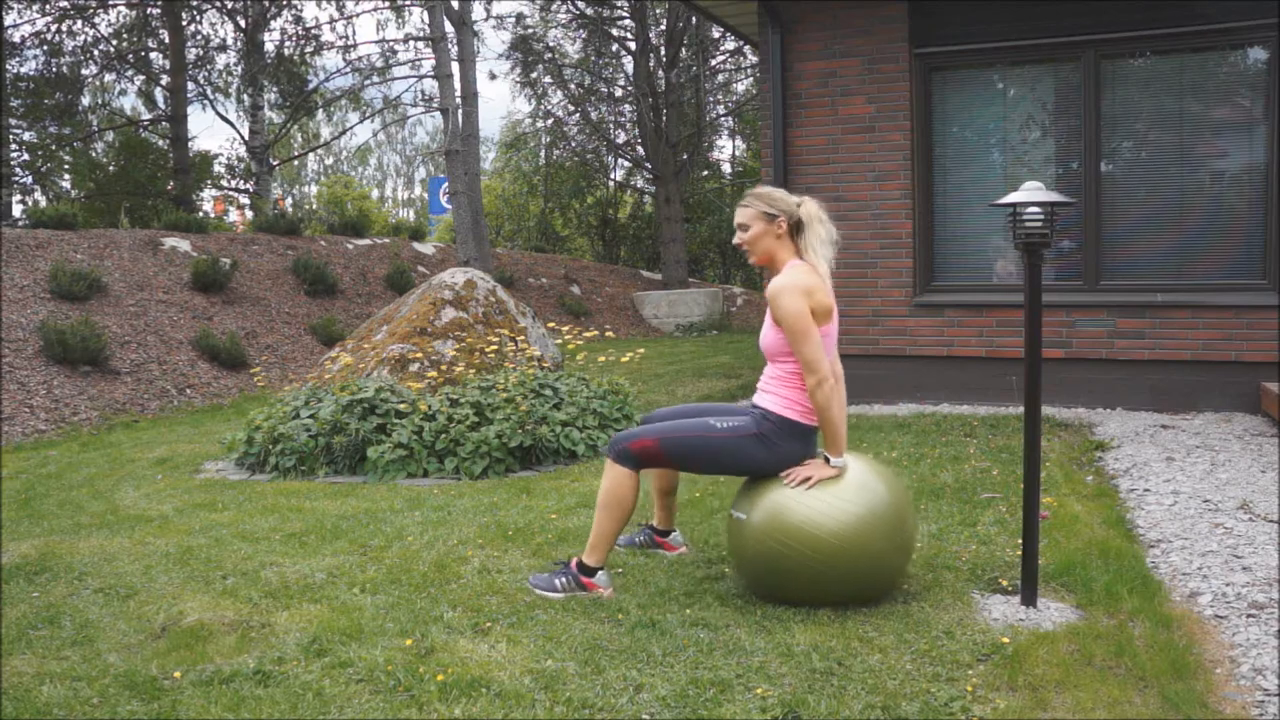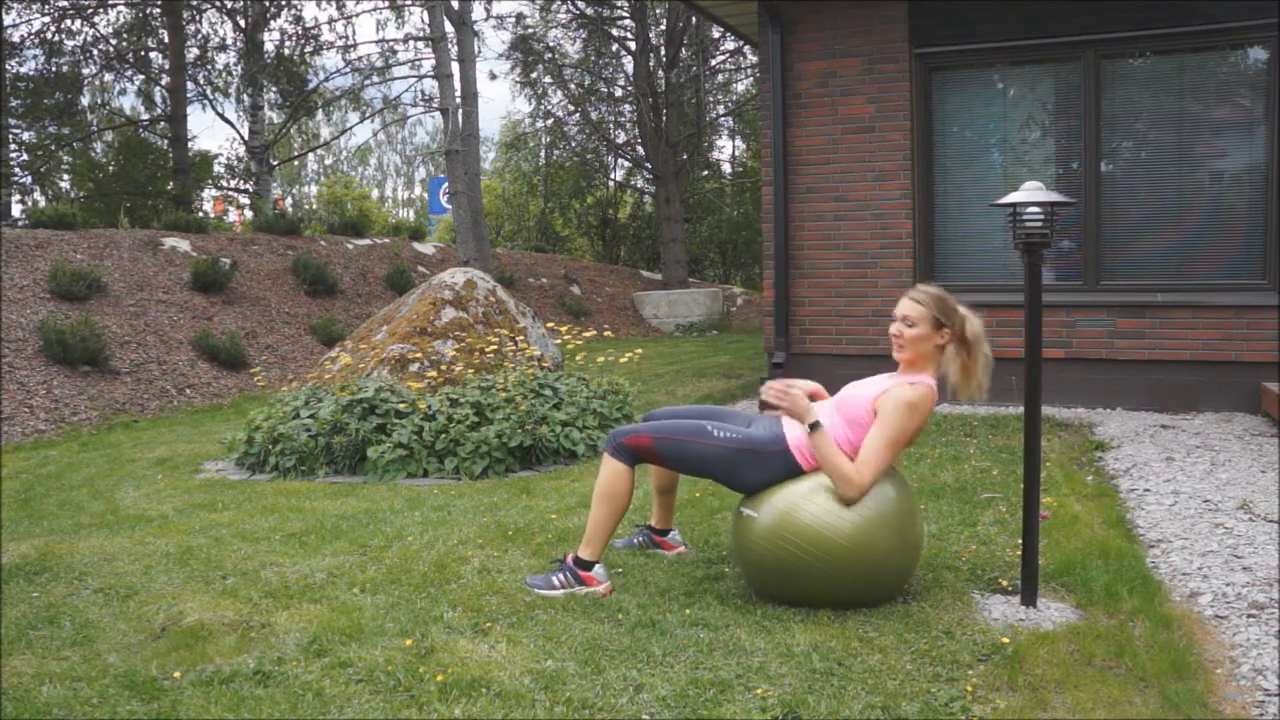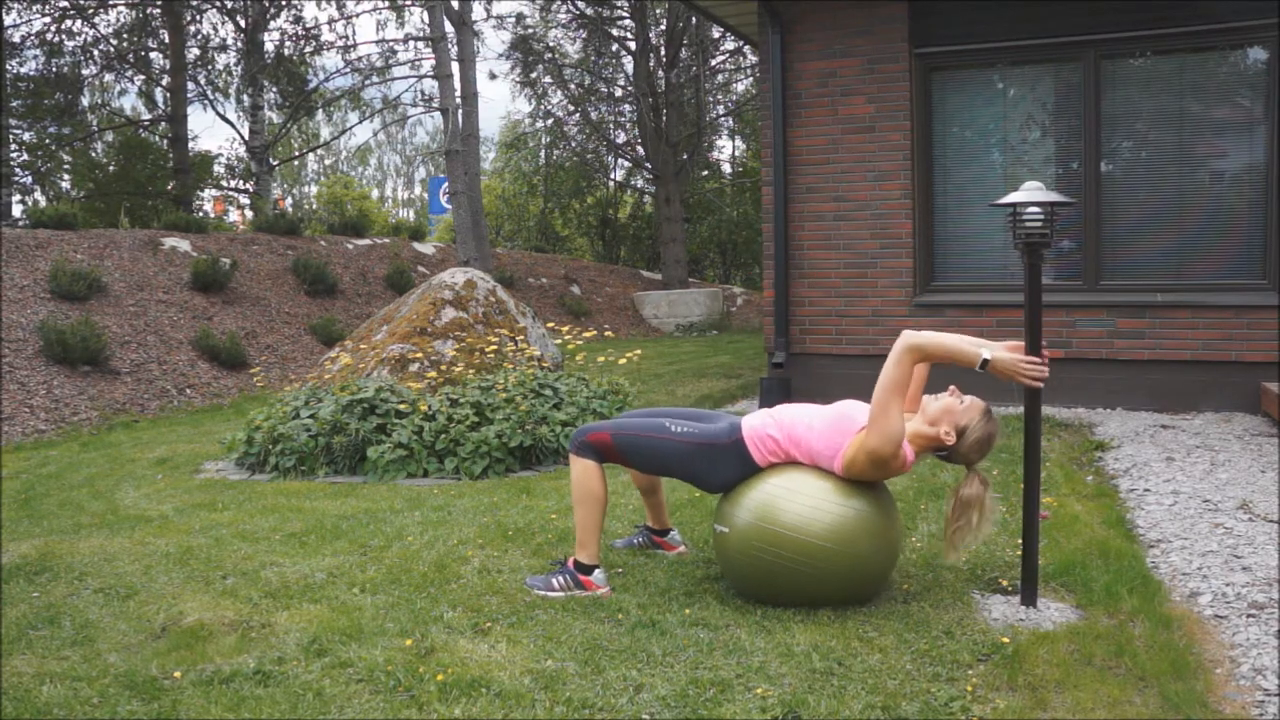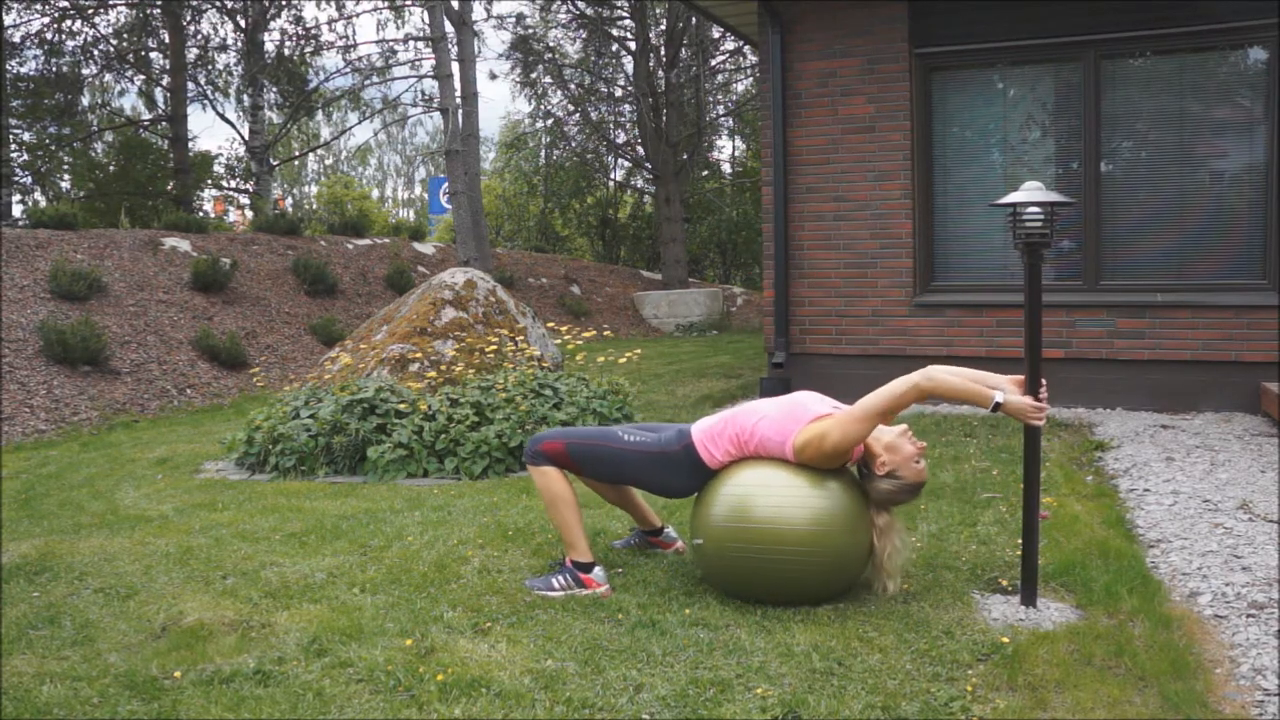
dt=1s
person 1, frame 1
left shoulder: (786, 285)
right shoulder: (803, 279)
left elbow: (820, 381)
right elbow: (833, 372)
left wrist: (833, 460)
right wrist: (834, 445)
left hip: (774, 435)
right hip: (770, 422)
left knee: (625, 447)
right knee: (652, 425)
left ankle: (589, 572)
right ankle: (663, 533)
person 1, frame 2
left shoulder: (911, 396)
right shoulder: (911, 378)
left elbow: (851, 487)
left wrist: (810, 418)
right wrist: (818, 395)
left hip: (773, 455)
right hip: (778, 434)
left knee: (622, 442)
right knee: (655, 421)
left ankle: (584, 569)
right ankle: (661, 532)
person 1, frame 3
left shoulder: (885, 452)
right shoulder: (910, 427)
left elbow: (908, 344)
right elbow: (917, 348)
left wrist: (986, 358)
right wrist: (989, 351)
left hip: (734, 450)
right hip: (748, 428)
left knee: (586, 441)
right knee: (629, 422)
left ankle: (585, 572)
right ankle: (660, 533)
person 1, frame 4
left shoulder: (834, 445)
right shoulder: (859, 433)
right elbow: (924, 378)
right wrist: (1005, 383)
left hip: (686, 457)
right hip: (696, 439)
left knee: (541, 450)
right knee: (580, 450)
left ankle: (583, 572)
right ankle: (655, 532)
